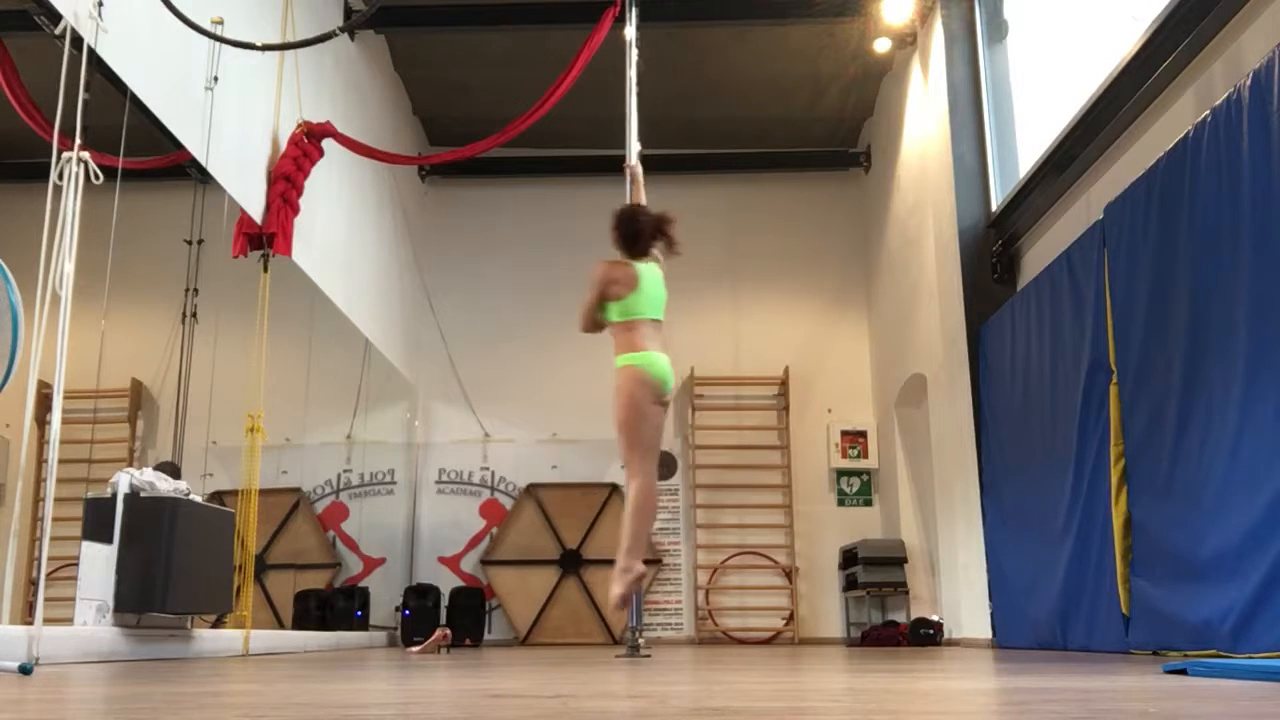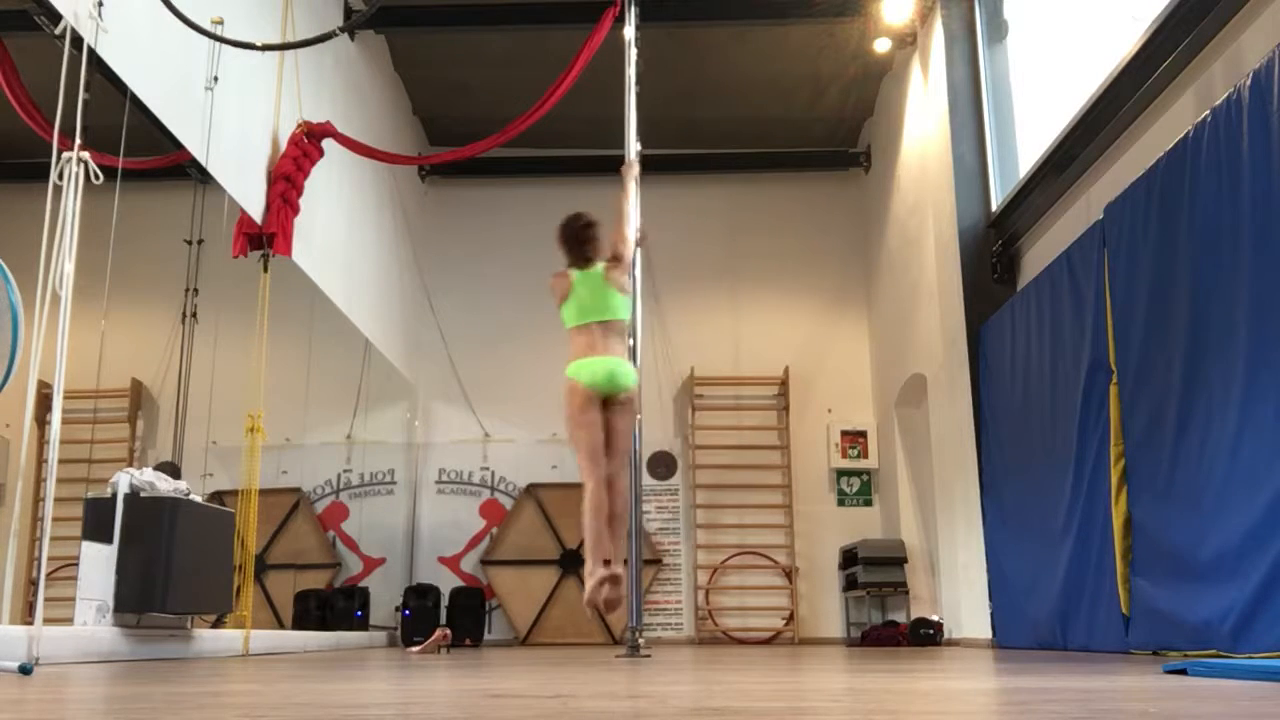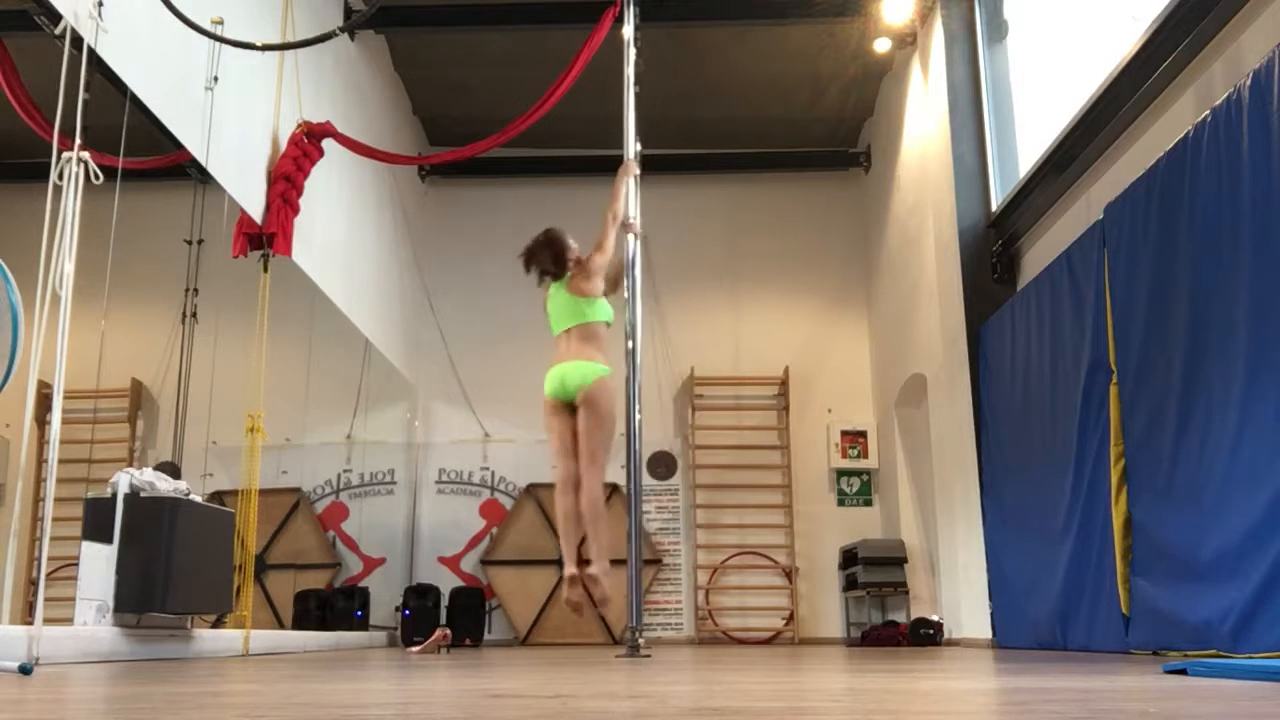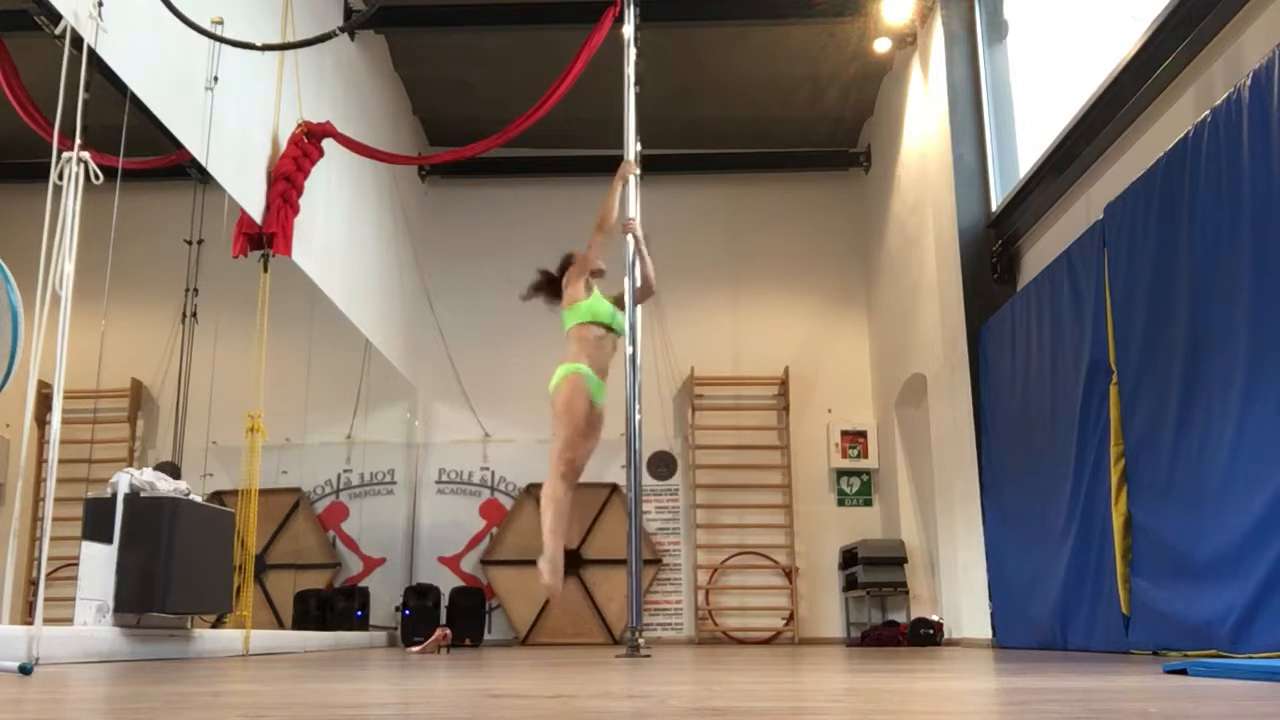
dt=0.2s
person 1, frame 1
left shoulder: (608, 271)
right shoulder: (655, 267)
left elbow: (588, 324)
right elbow: (640, 220)
right wrist: (637, 182)
left hip: (635, 368)
right hip: (658, 367)
left knee: (637, 469)
right knee: (645, 469)
left ankle: (627, 564)
right ankle: (633, 562)
person 1, frame 2
left shoulder: (560, 282)
right shoulder: (621, 269)
right elbow: (626, 232)
right wrist: (629, 180)
left hip: (584, 375)
right hip: (622, 372)
left knee: (593, 473)
right knee: (617, 473)
left ankle: (595, 566)
right ankle: (615, 566)
person 1, frame 3
left shoulder: (551, 293)
right shoulder: (588, 274)
right elbow: (611, 223)
left wrist: (628, 238)
right wrist: (623, 177)
left hip: (557, 380)
right hip: (593, 378)
left knee: (566, 476)
right knee: (591, 474)
left ankle: (570, 567)
right ankle: (599, 565)
person 1, frame 4
left shoulder: (607, 303)
right shoulder: (574, 282)
left elbow: (647, 287)
right elbow: (601, 228)
left wrist: (638, 241)
right wrist: (620, 178)
left hip: (590, 389)
right hip: (575, 379)
left knee: (569, 473)
right knee: (562, 469)
left ankle: (554, 559)
right ankle: (550, 553)
